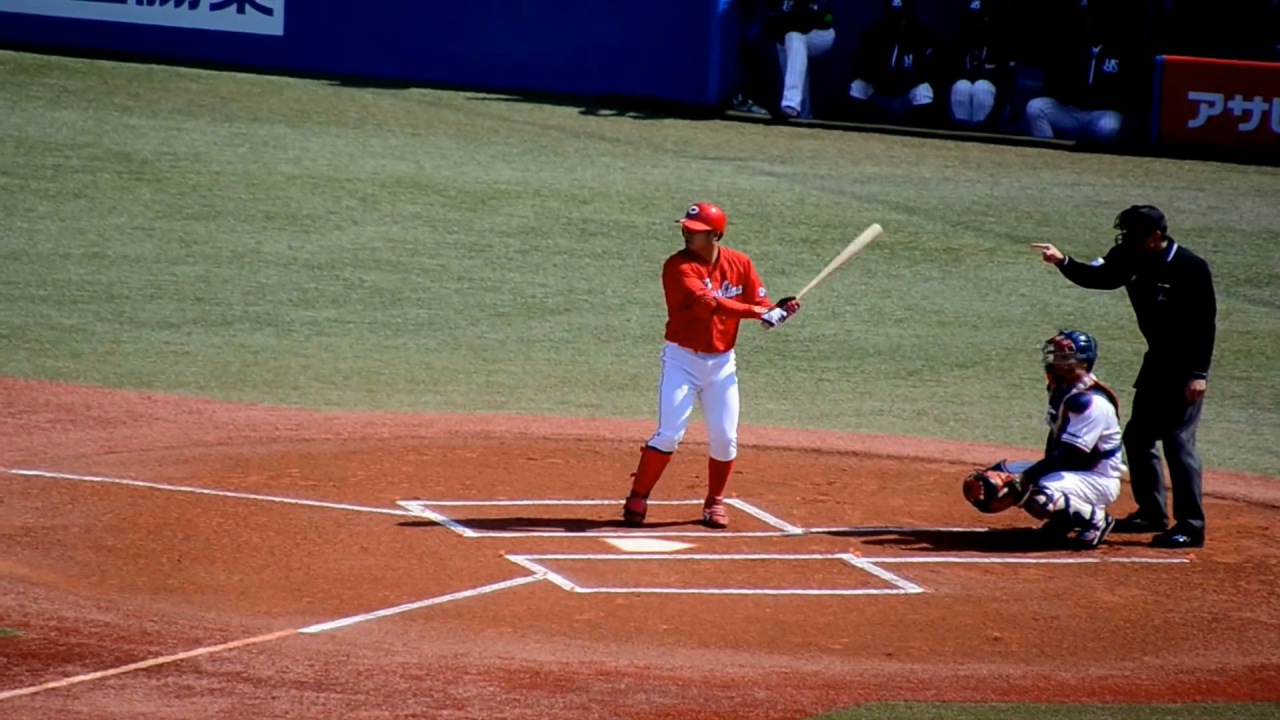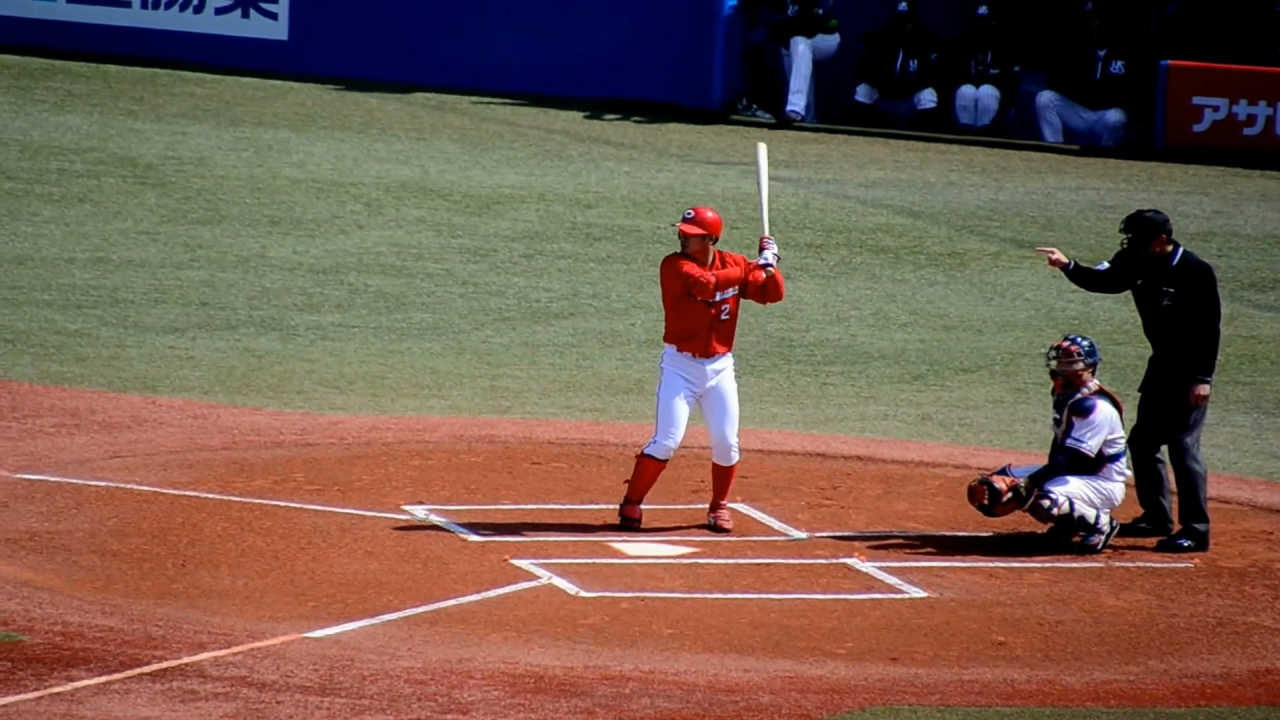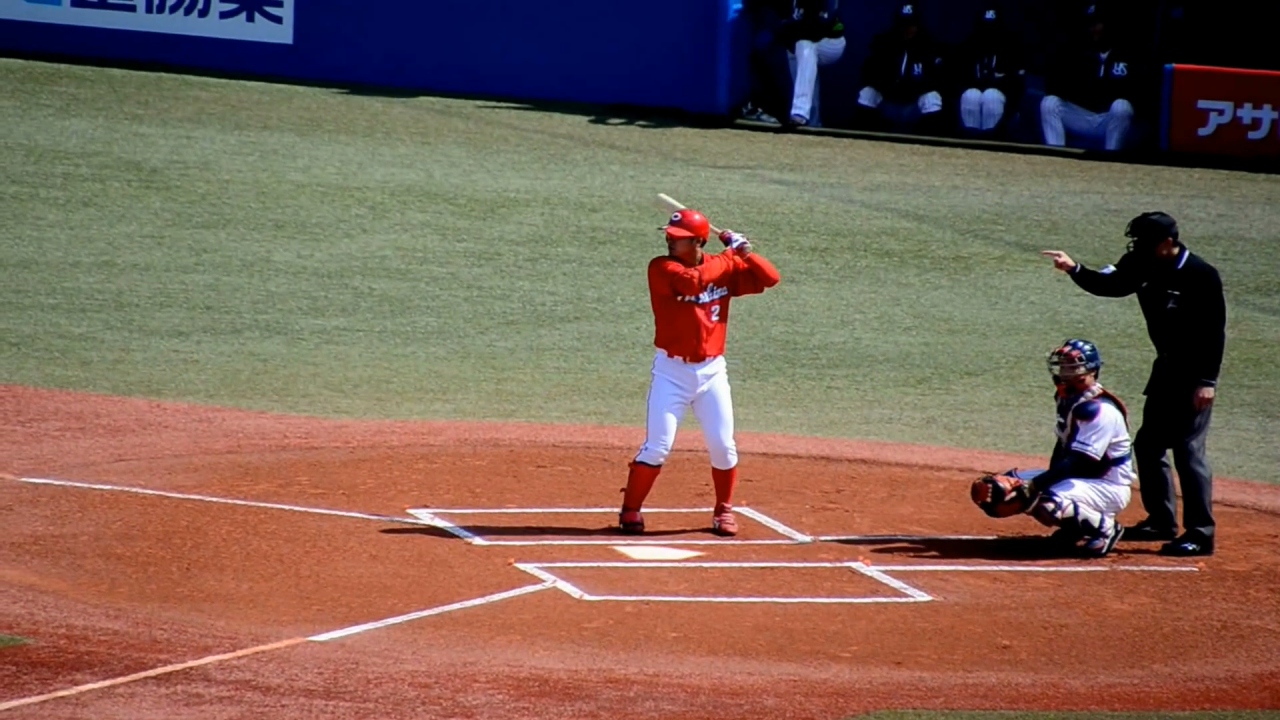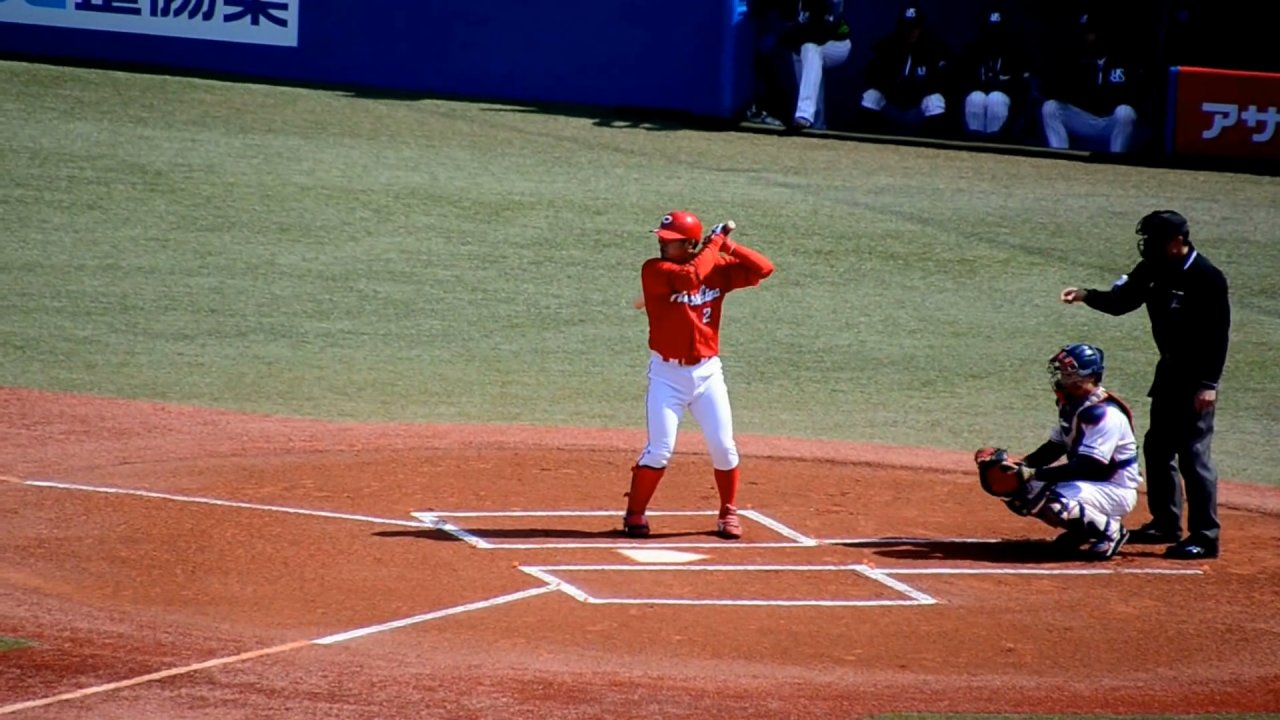
dt=0.2s
person 1, frame 1
left shoulder: (1191, 268)
right shoulder: (1131, 259)
left elbow: (1205, 323)
right elbow: (1097, 276)
left wrist: (1199, 373)
right wrist: (1062, 261)
left hip: (1185, 366)
right hip: (1156, 360)
left knee: (1178, 440)
right knee: (1138, 437)
left ankle: (1191, 526)
right ankle: (1152, 513)
person 1, frame 2
left shoulder: (1196, 272)
right shoulder: (1137, 263)
left elbow: (1210, 328)
right elbow: (1102, 280)
left wrist: (1203, 377)
right wrist: (1068, 266)
left hip: (1190, 370)
right hip: (1161, 364)
left knee: (1183, 445)
right knee: (1142, 441)
left ankle: (1196, 530)
right ankle: (1157, 517)
person 1, frame 3
left shoulder: (1201, 275)
right shoulder: (1142, 266)
left elbow: (1215, 331)
right elbow: (1107, 284)
left wrist: (1207, 381)
right wrist: (1074, 269)
left hip: (1194, 374)
right hip: (1165, 368)
left knee: (1188, 449)
right knee: (1148, 444)
left ankle: (1201, 534)
right ankle: (1162, 521)
person 1, frame 4
left shoulder: (1207, 277)
right shoulder: (1152, 269)
left elbow: (1218, 334)
right elbow: (1120, 301)
left wrist: (1209, 384)
right wrist: (1087, 295)
left hip: (1196, 376)
right hip: (1168, 370)
left knee: (1193, 452)
right knee: (1157, 447)
left ankle: (1206, 537)
right ankle: (1166, 523)
person 2, frame 1
left shoulder: (739, 263)
right shoulder: (678, 266)
left elbow: (758, 302)
right elbow: (706, 303)
left wrist: (778, 308)
right wrist: (757, 313)
left hip: (722, 362)
right hip: (682, 359)
left knee: (725, 437)
right knee: (669, 433)
left ankle: (714, 502)
right ankle: (637, 498)
person 2, frame 2
left shoulder: (735, 263)
right shoulder: (674, 265)
left elbow: (774, 294)
right elbow: (706, 284)
left wrist: (769, 261)
right wrist: (758, 266)
left hip: (720, 366)
right hip: (680, 365)
left knee: (726, 442)
right knee: (667, 441)
left ankle: (719, 507)
right ankle: (631, 503)
person 2, frame 3
left shoulder: (725, 266)
right shoulder: (661, 267)
left elbow: (770, 278)
right elbow: (692, 282)
left wrist: (743, 250)
right wrist: (731, 254)
left hip: (712, 370)
right hip: (671, 370)
left knee: (722, 446)
right knee: (658, 446)
left ankle: (723, 510)
right ankle: (630, 510)
person 2, frame 4
left shoulder: (718, 267)
right shoulder: (654, 269)
left elbow: (764, 268)
right elbow: (689, 277)
left wrist: (727, 244)
right wrist: (715, 242)
left hip: (707, 372)
right hip: (667, 373)
left knee: (723, 446)
right knee: (659, 449)
left ankle: (728, 512)
right ankle: (635, 513)
person 3, frame 1
left shoulder: (1091, 401)
right shoulder: (1061, 389)
left elbow: (1067, 454)
left wrist: (1023, 478)
left hip: (1097, 479)
right hip: (1065, 469)
left knee: (1038, 495)
right knee: (996, 478)
left ankle: (1095, 518)
right ankle: (1063, 516)
person 3, frame 2
left shoulder: (1095, 406)
right shoulder: (1064, 394)
left elbow: (1071, 459)
left wrist: (1028, 483)
right wrist: (1047, 477)
left hip: (1102, 483)
right hip: (1070, 473)
left knee: (1043, 500)
right knee: (1002, 481)
left ankle: (1100, 523)
right ankle: (1069, 520)
person 3, frame 3
left shoulder: (1099, 409)
right shoulder: (1067, 399)
left elbow: (1077, 463)
left wrist: (1031, 485)
left hip: (1107, 487)
right hip: (1075, 477)
left knee: (1047, 502)
left ankle: (1104, 527)
right ankle: (1075, 525)
person 3, frame 4
left shoulder: (1103, 413)
right shoulder: (1070, 403)
left elbow: (1083, 466)
right elbow: (1054, 448)
left wrist: (1032, 474)
right wrist: (1022, 465)
left hip: (1114, 491)
right hip: (1080, 482)
left knee: (1052, 503)
right knee: (1016, 489)
left ankle: (1110, 530)
right ankle: (1080, 528)
